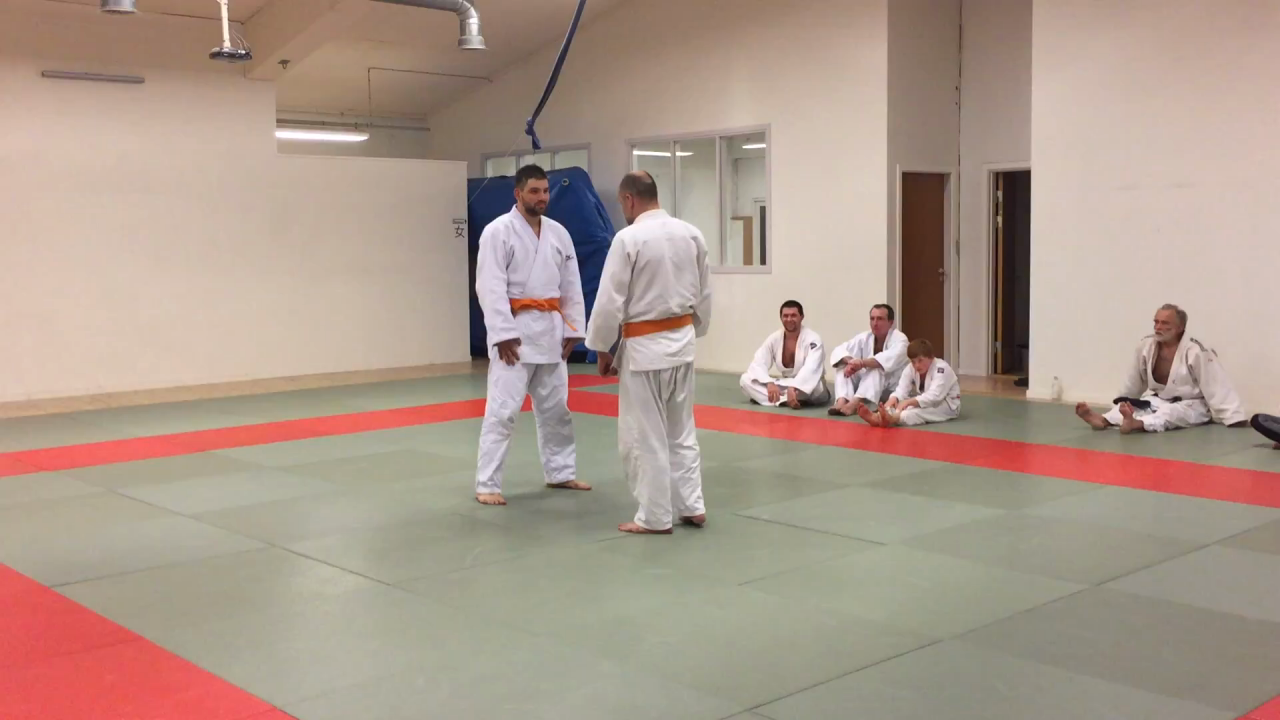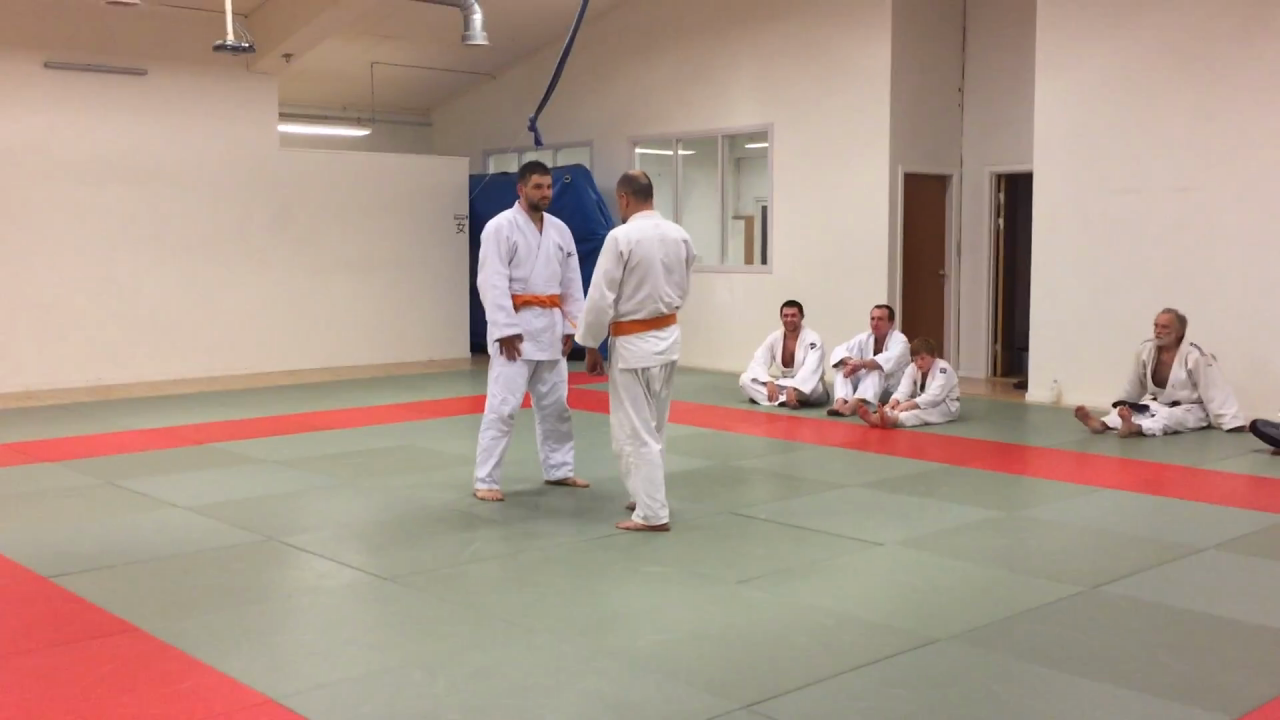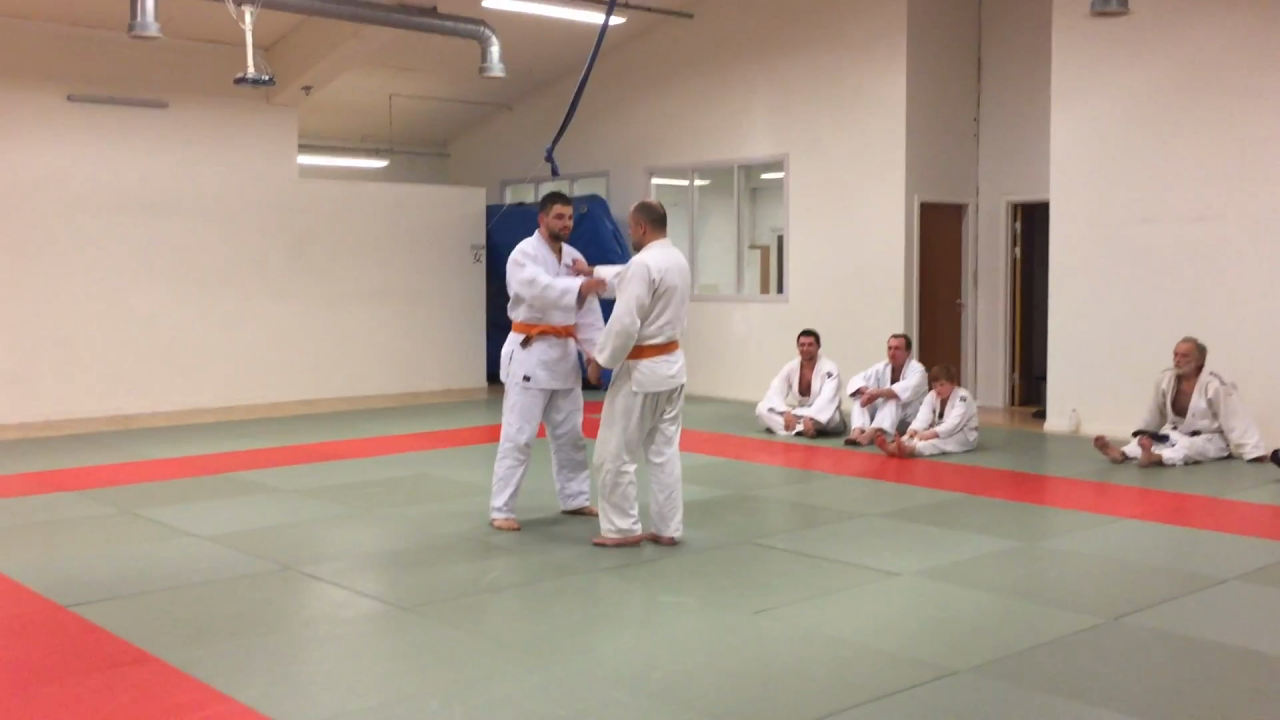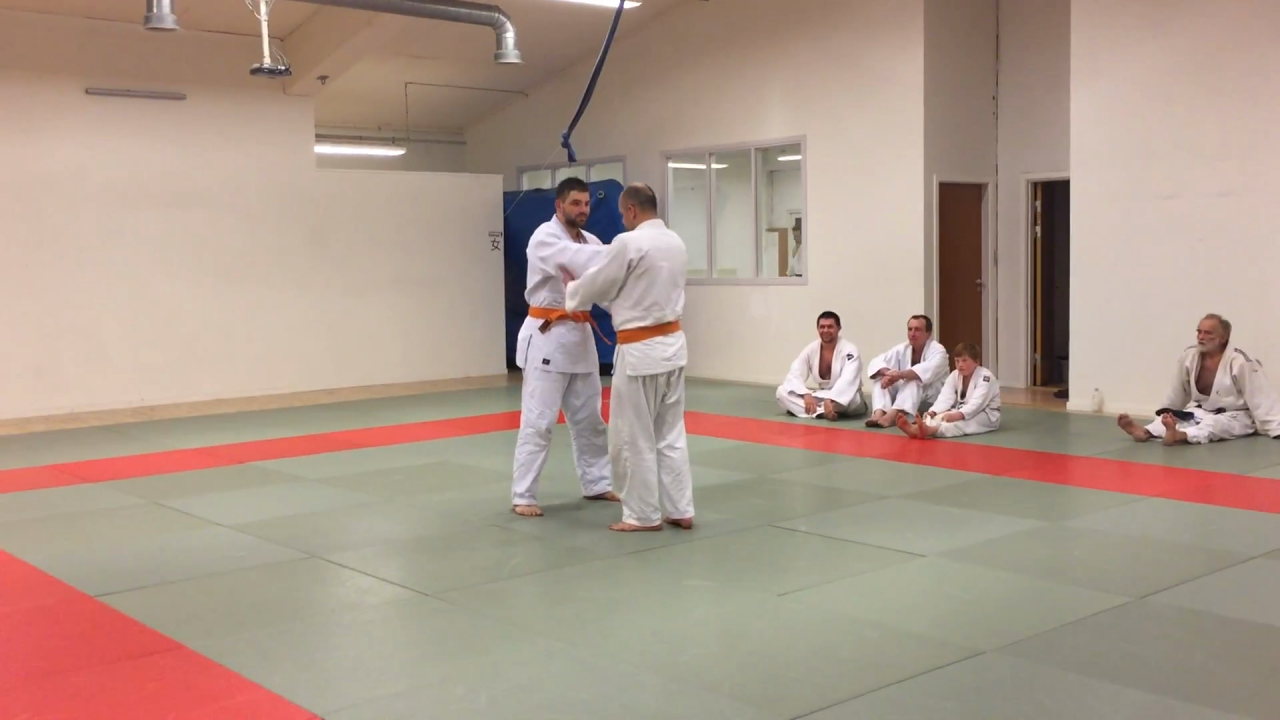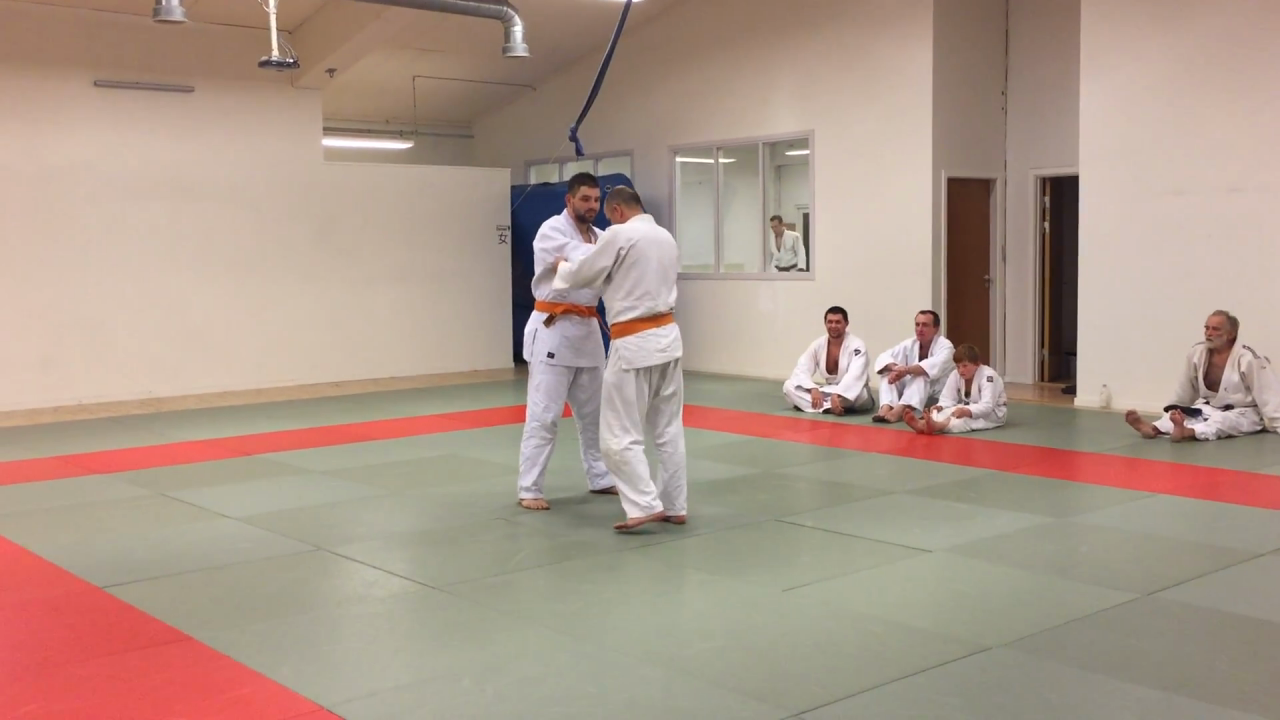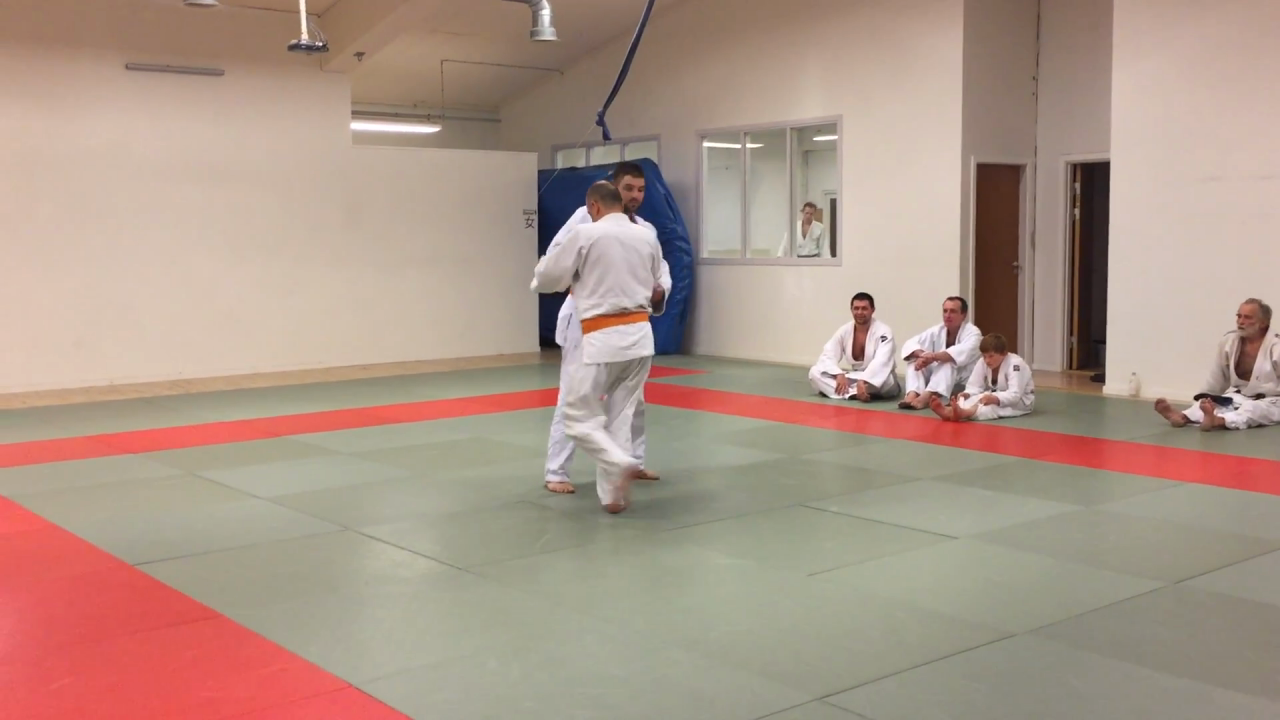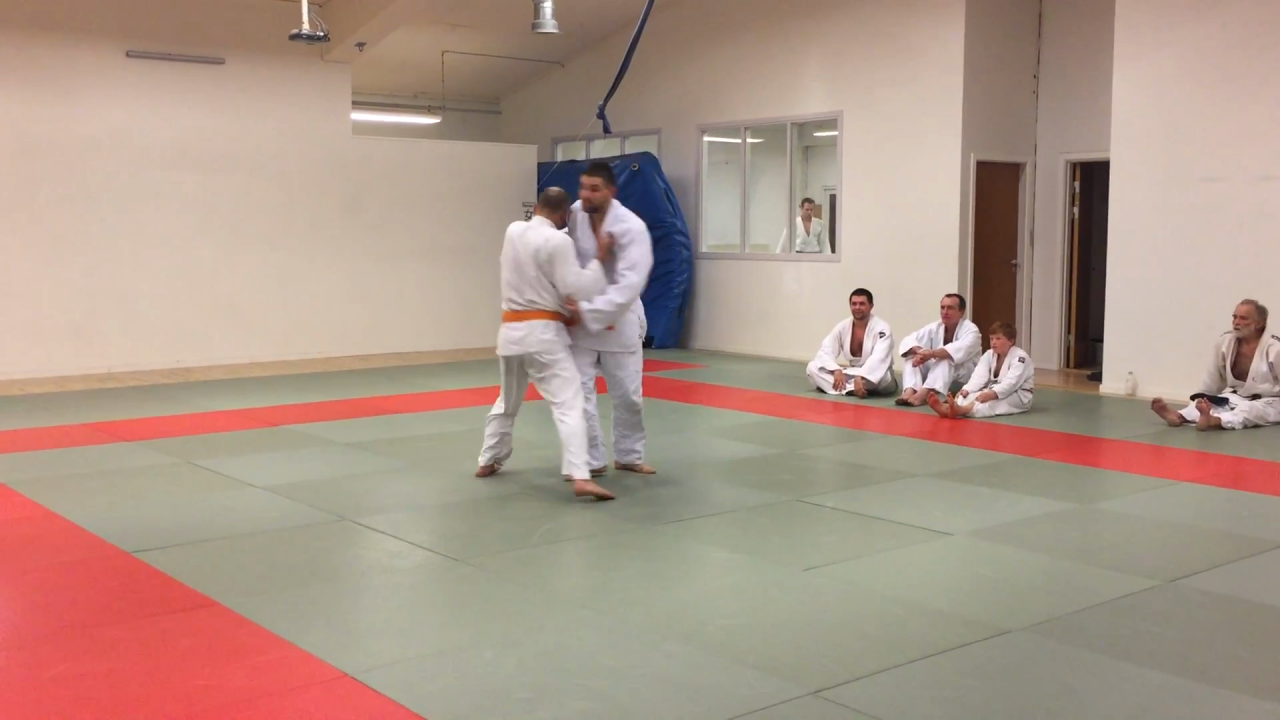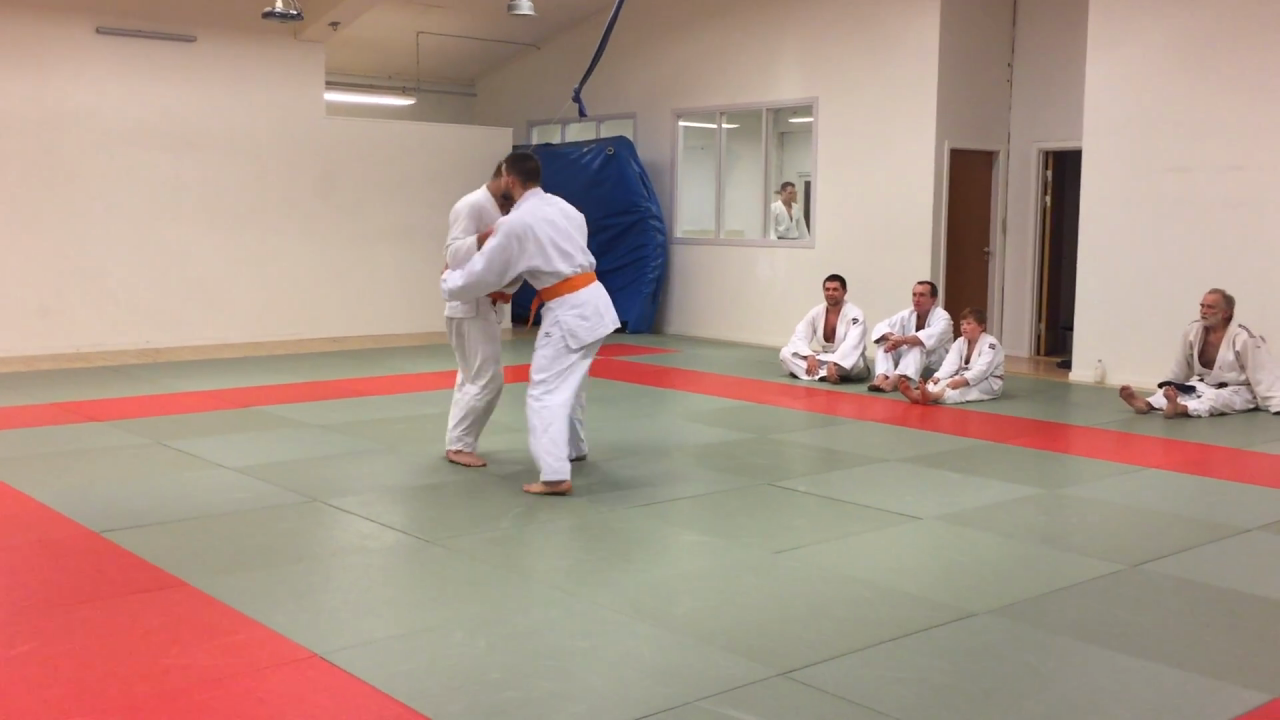
dt=0.5s
person 1, frame 1
left shoulder: (628, 239)
right shoulder: (691, 234)
left elbow: (610, 301)
right elbow: (703, 293)
left wrist: (602, 349)
left hip: (644, 345)
right hip: (682, 339)
left knee: (644, 436)
right knee: (680, 430)
left ankle: (655, 517)
right ankle: (690, 505)
person 1, frame 2
left shoulder: (621, 237)
right shoulder: (680, 235)
left elbow: (601, 299)
left wrist: (590, 346)
left hip: (633, 342)
right hip: (668, 337)
left knee: (636, 432)
right knee: (653, 427)
left ankle: (652, 514)
right ankle: (647, 498)
person 1, frame 3
left shoulder: (643, 263)
right shoulder: (678, 260)
left elbow: (624, 323)
left wrist: (600, 360)
right wrist: (593, 273)
left hip: (642, 368)
right hip: (672, 363)
left knee: (615, 452)
right knee: (664, 451)
left ankle: (623, 528)
right ankle: (668, 528)
person 1, frame 4
left shoulder: (628, 243)
right shoulder: (676, 242)
left elbow: (596, 286)
left wrist: (571, 287)
left hip: (640, 351)
right hip: (672, 343)
left knee: (633, 438)
right knee: (671, 435)
left ankle: (643, 515)
right ankle: (680, 510)
person 1, frame 5
left shoulder: (619, 235)
right shoulder: (666, 238)
left elbow: (582, 275)
left wrist: (562, 267)
left hip: (634, 343)
right hip: (668, 335)
left knee: (621, 433)
right knee: (668, 429)
left ankle: (645, 507)
right ankle: (674, 506)
person 1, frame 6
left shoulder: (585, 235)
right shoulder: (648, 236)
left elbow: (547, 277)
left hip: (603, 339)
right hip: (640, 334)
left knee: (578, 417)
right knee: (619, 417)
left ankle: (621, 467)
right ankle: (613, 493)
person 1, frame 7
left shoulder: (514, 231)
right shoulder: (556, 241)
right elbow: (578, 290)
right wrist: (600, 259)
left hip: (511, 332)
right hip: (543, 333)
left knee: (508, 399)
right knee: (569, 405)
left ankle: (489, 461)
right ankle: (580, 479)
person 1, frame 8
left shoulder: (500, 207)
right shoulder: (472, 207)
right elbow: (455, 256)
right wrist: (488, 238)
left hip: (484, 304)
right hip: (471, 306)
left knee: (473, 377)
right knee: (486, 379)
left ankle: (459, 440)
right ankle: (458, 446)
person 2, frame 1
left shoulder: (558, 232)
right shoulder: (498, 231)
left elbow: (570, 285)
right elbow: (490, 286)
left wrist: (573, 328)
right wrist: (503, 333)
left hip: (551, 329)
right hip: (515, 330)
left knee: (555, 407)
right knee: (502, 409)
left ankle: (560, 473)
right ankle: (487, 484)
person 2, frame 2
left shoulder: (559, 229)
right shoulder: (501, 227)
left elbow: (571, 282)
right elbow: (492, 282)
left wrist: (572, 326)
right wrist: (506, 329)
left hip: (550, 326)
right hip: (515, 326)
left knee: (555, 404)
right knee: (502, 406)
left ankle: (559, 470)
right ankle: (485, 480)
person 2, frame 3
left shoulder: (575, 258)
right shoulder: (524, 253)
left elbow: (588, 311)
right elbow: (539, 288)
left wrist: (596, 350)
right wrist: (579, 287)
left hip: (565, 354)
right hip: (530, 353)
left knee: (570, 433)
right knee: (518, 435)
left ankle: (575, 499)
right ankle: (501, 509)
person 2, frame 4
left shoulder: (589, 241)
right shoulder: (544, 237)
right elbow: (570, 258)
right wrist: (609, 254)
left hip: (580, 336)
right hip: (546, 337)
left knee: (589, 418)
right knee: (538, 421)
left ankle: (597, 484)
right ankle: (523, 496)
person 2, frame 5
left shoulder: (600, 236)
right shoulder: (552, 230)
right elbow: (570, 255)
left hip: (587, 331)
right hip: (553, 331)
left knee: (594, 412)
right knee: (544, 414)
left ankle: (602, 479)
right ankle: (529, 489)
person 2, frame 6
left shoulder: (644, 229)
right shoulder: (589, 216)
left elbow: (658, 269)
left wrist: (660, 288)
left ankle: (631, 462)
right ankle: (556, 472)
person 2, frame 7
left shoulder: (632, 229)
right shoulder: (576, 214)
left elbow: (629, 286)
left wrist: (586, 310)
left hip: (619, 315)
right hip: (582, 315)
left knee: (627, 393)
right knee: (579, 388)
left ankle: (630, 455)
right ankle: (593, 459)
person 2, frame 8
left shoulder: (516, 224)
right shoulder: (560, 206)
left elbow: (483, 274)
left wrist: (449, 282)
left hip: (570, 310)
right hip: (588, 300)
left knee: (545, 392)
right knee: (562, 384)
left ankle: (555, 474)
right ankle: (570, 448)
